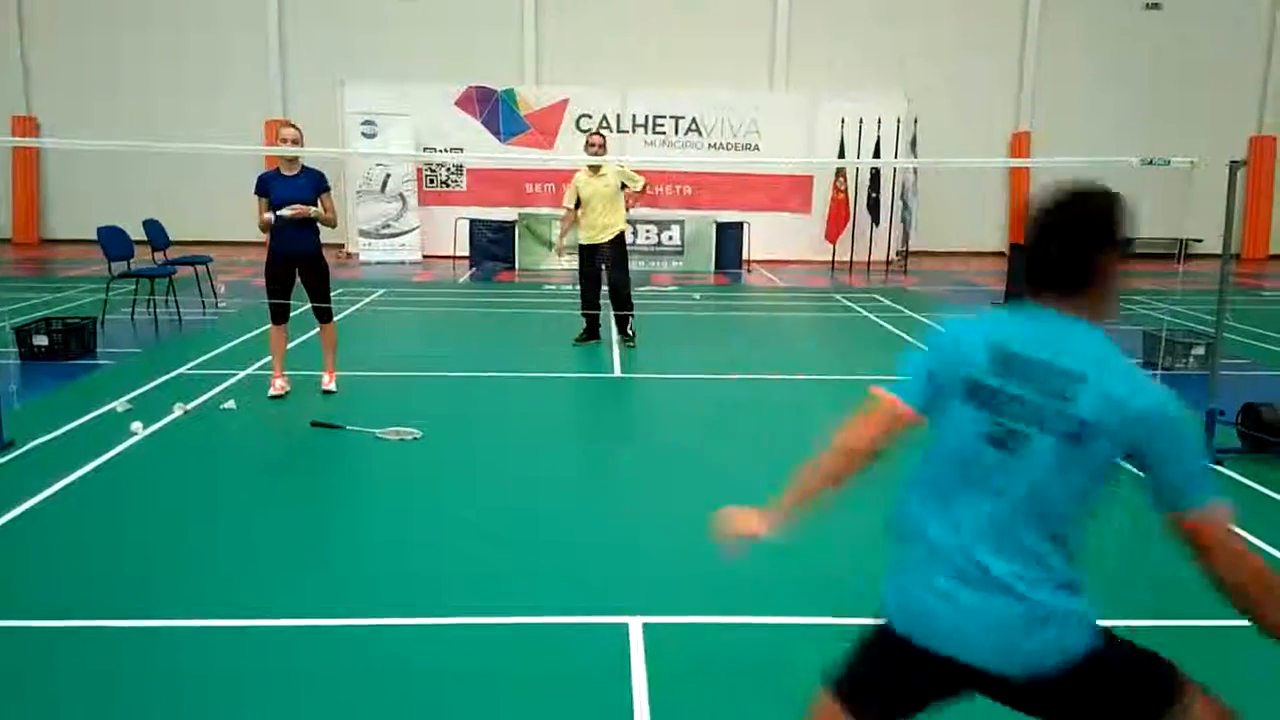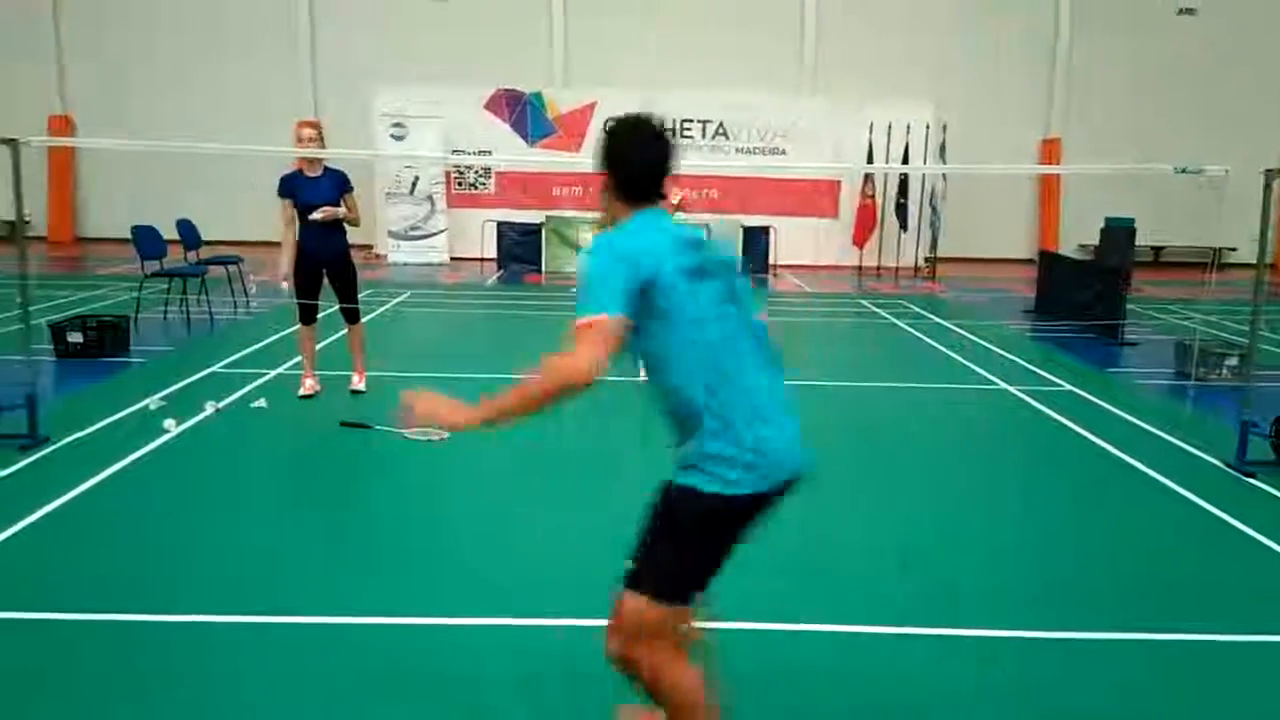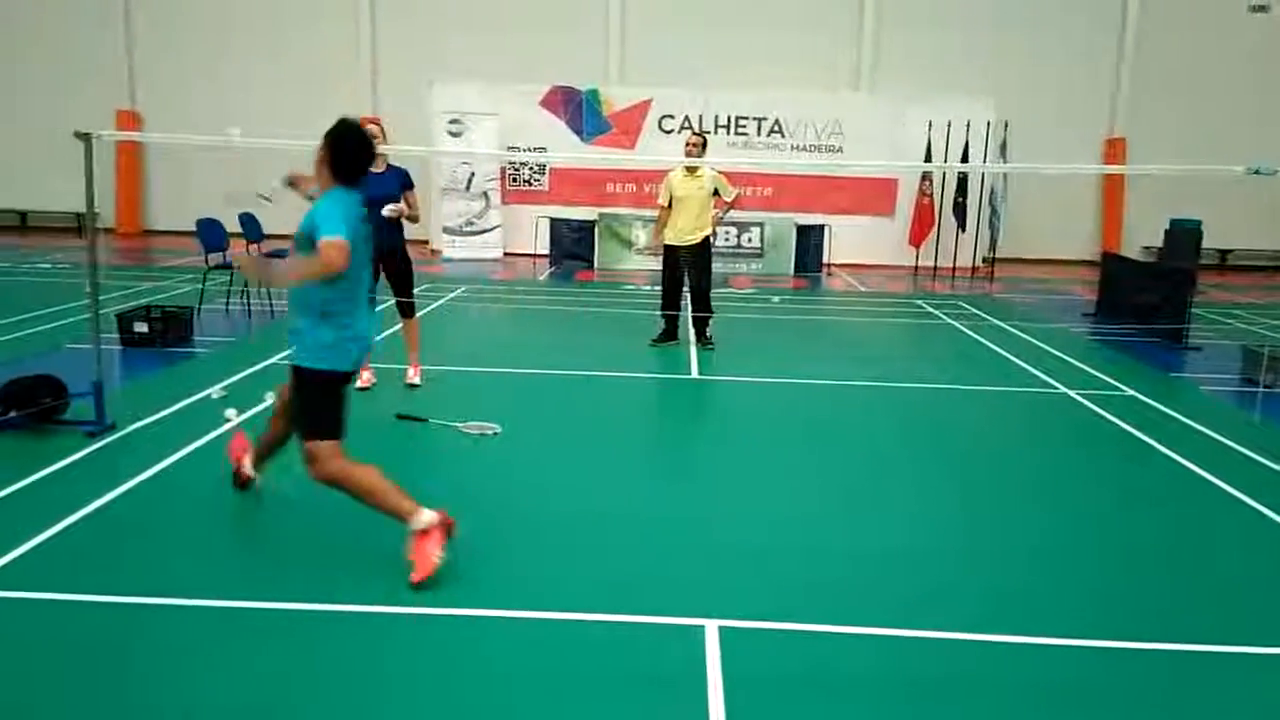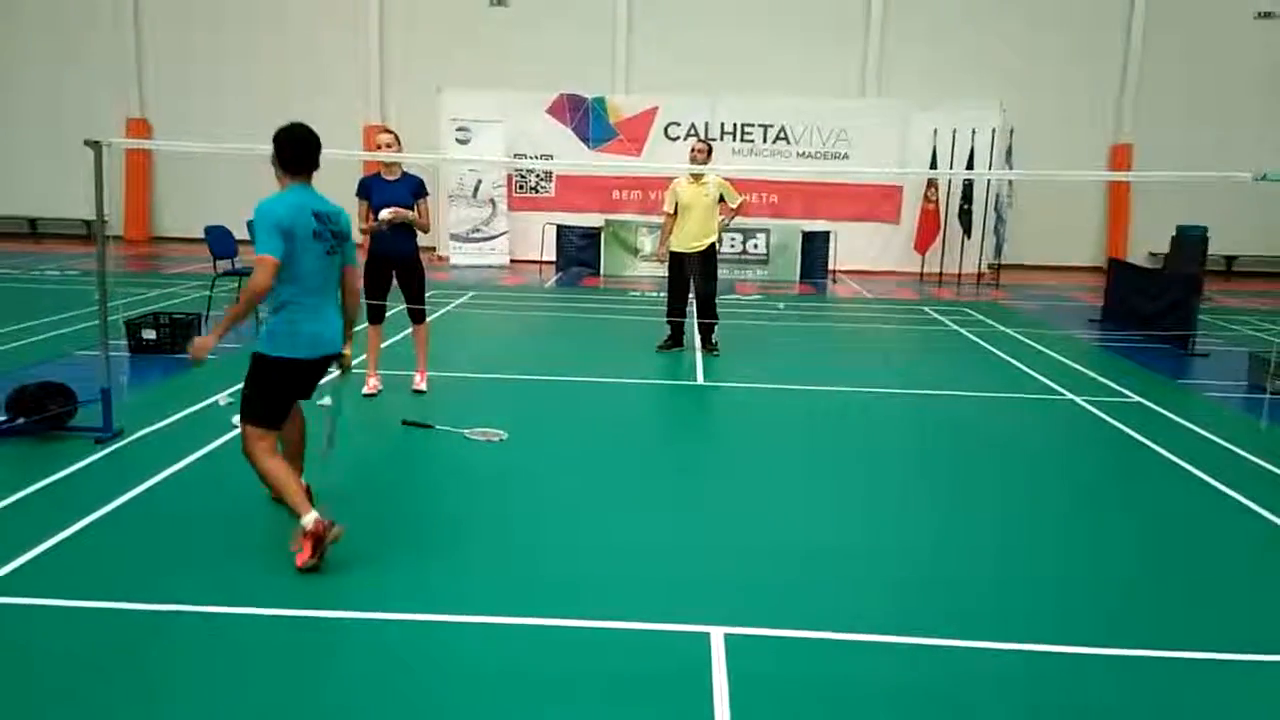
dt=0.7s
person 1, frame 1
left shoulder: (960, 339)
right shoulder: (1144, 403)
left elbow: (862, 440)
right elbow: (1222, 553)
left wrist: (773, 515)
left hip: (923, 616)
right hip: (1038, 639)
person 1, frame 2
left shoulder: (619, 249)
right shoulder: (704, 243)
left elbow: (581, 368)
right elbow: (757, 342)
left wrist: (469, 416)
left hip: (731, 460)
right hip: (772, 443)
left knee: (639, 637)
person 1, frame 3
left shoulder: (332, 210)
right shoulder: (349, 199)
left elbow: (335, 261)
left wrist: (272, 271)
right wrist: (309, 186)
left hip: (325, 350)
right hip: (326, 343)
left knee: (326, 461)
right knee: (287, 402)
left ankle: (424, 521)
right ankle: (252, 463)
person 1, frame 4
left shoulder: (275, 210)
right shoulder: (337, 216)
left elbow: (262, 283)
right elbow: (351, 288)
left wrist: (217, 333)
right wrist: (345, 343)
left hip: (285, 343)
right hip: (327, 341)
left knee: (256, 441)
right knee: (288, 406)
left ankle: (313, 522)
right ankle: (293, 487)
person 2, frame 1
left shoulder: (316, 177)
right shoulder: (266, 180)
left elbow: (332, 220)
right elbow: (263, 226)
left wrist: (310, 211)
right wrist: (266, 220)
left hip: (311, 255)
right hip: (279, 257)
left knee: (324, 314)
right knee: (278, 317)
left ankle: (329, 373)
right ankle: (278, 377)
person 2, frame 2
left shoulder: (339, 178)
right shoulder: (289, 182)
left elbow: (356, 219)
right elbow: (289, 225)
left wrist: (338, 213)
right wrist: (285, 262)
left hip: (338, 255)
right hip: (307, 257)
left knee: (351, 314)
right knee: (307, 317)
left ankle: (359, 372)
right ankle: (308, 377)
person 2, frame 3
left shoulder: (400, 175)
left elbow: (416, 216)
left wrist: (404, 211)
left hip: (394, 250)
left knee: (407, 309)
left ankle: (414, 366)
right ankle: (364, 370)
person 2, frame 4
left shoulder: (415, 182)
right shoulder: (367, 183)
left elbow: (426, 226)
right elbow: (361, 224)
left wrist: (408, 216)
right wrist: (370, 226)
left hip: (408, 257)
right hip: (377, 258)
left knee: (417, 314)
right knee: (374, 316)
left ankle: (420, 373)
right ankle: (372, 376)
person 3, frame 1
left shoulder: (617, 172)
right shoulder: (578, 179)
left elbow: (640, 183)
right elbow: (570, 211)
left wrist: (631, 203)
right wrist: (561, 238)
left hip: (614, 239)
right hip: (587, 241)
left knee: (619, 287)
right knee: (588, 289)
left ankle: (627, 330)
right ankle: (591, 330)
person 3, frame 2
left shoulder: (657, 181)
right shoulder: (618, 180)
left elbow: (675, 199)
right elbow: (609, 214)
left wrist: (665, 212)
right wrist: (604, 240)
left hip: (647, 248)
right hip: (620, 247)
left knee: (648, 291)
right knee: (619, 293)
left ankle: (649, 328)
right ankle: (619, 326)
person 3, frame 3
left shoulder: (713, 177)
right shoulder: (672, 177)
left elbow: (732, 196)
right elbow: (664, 210)
left wrist: (719, 214)
right wrist: (656, 236)
left hip: (700, 242)
right hip: (673, 242)
left knee: (700, 290)
right knee: (670, 290)
left ankle: (703, 333)
right ankle: (670, 331)
person 3, frame 4
left shoulder: (718, 184)
right shoulder: (677, 184)
left elbow: (737, 203)
right elbow: (669, 217)
left wrist: (725, 221)
right wrist: (662, 244)
left hip: (706, 249)
right hip: (679, 249)
left knee: (706, 297)
right knee: (676, 297)
left ankle: (708, 340)
right ankle: (675, 338)
